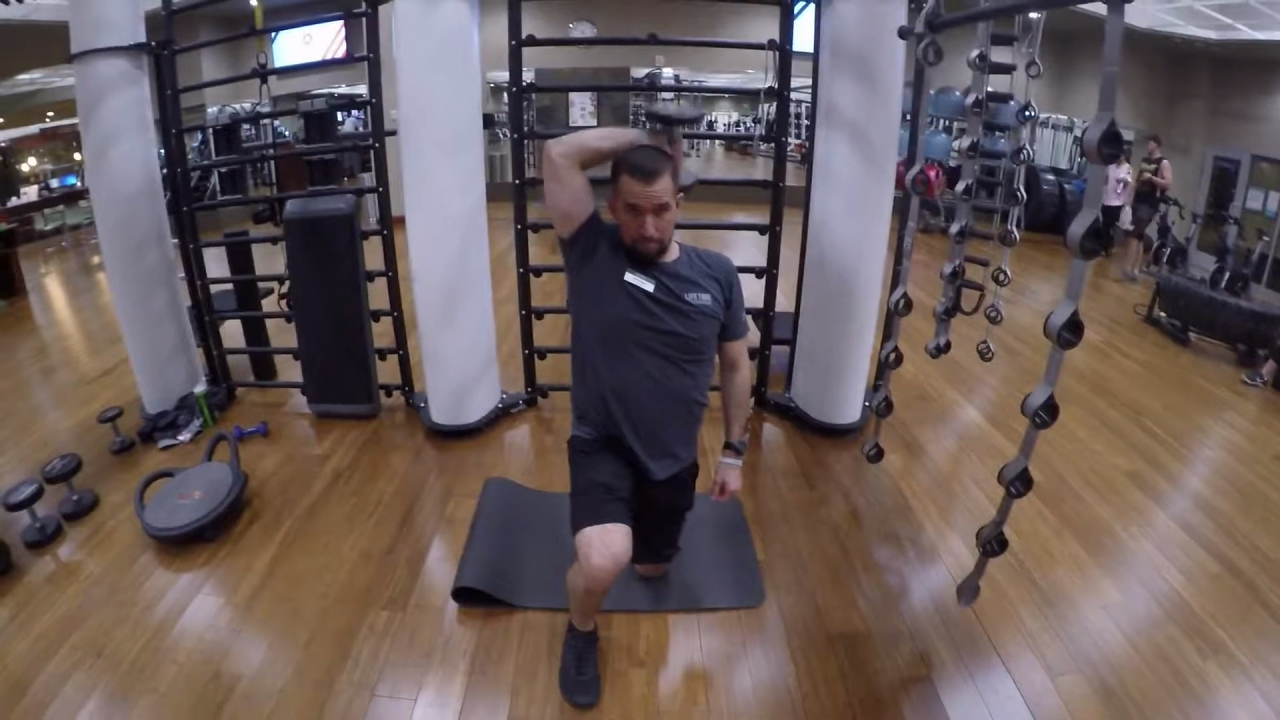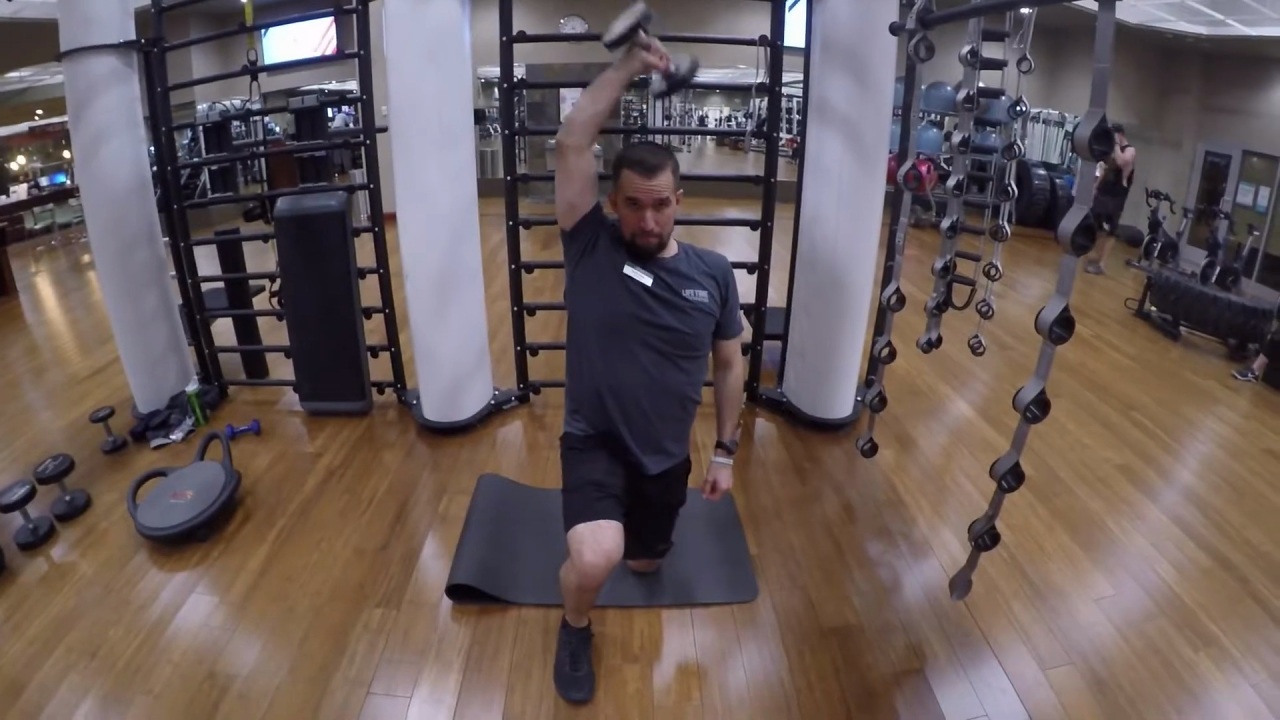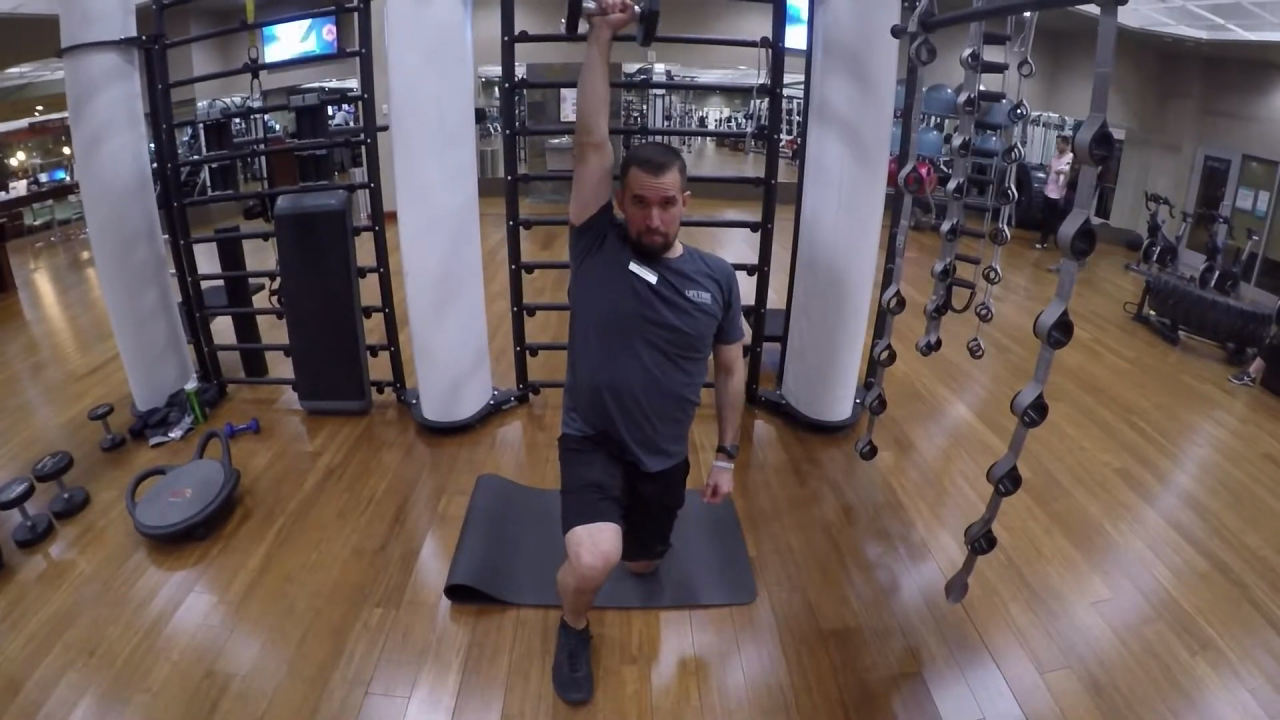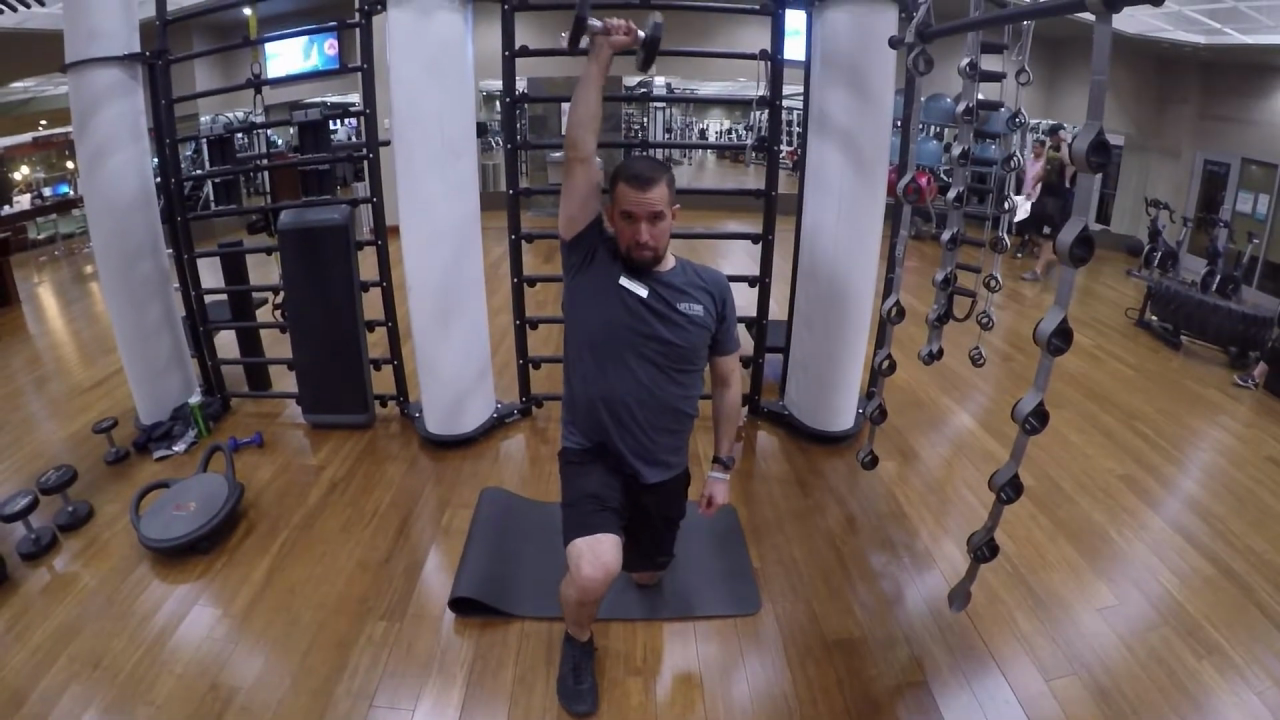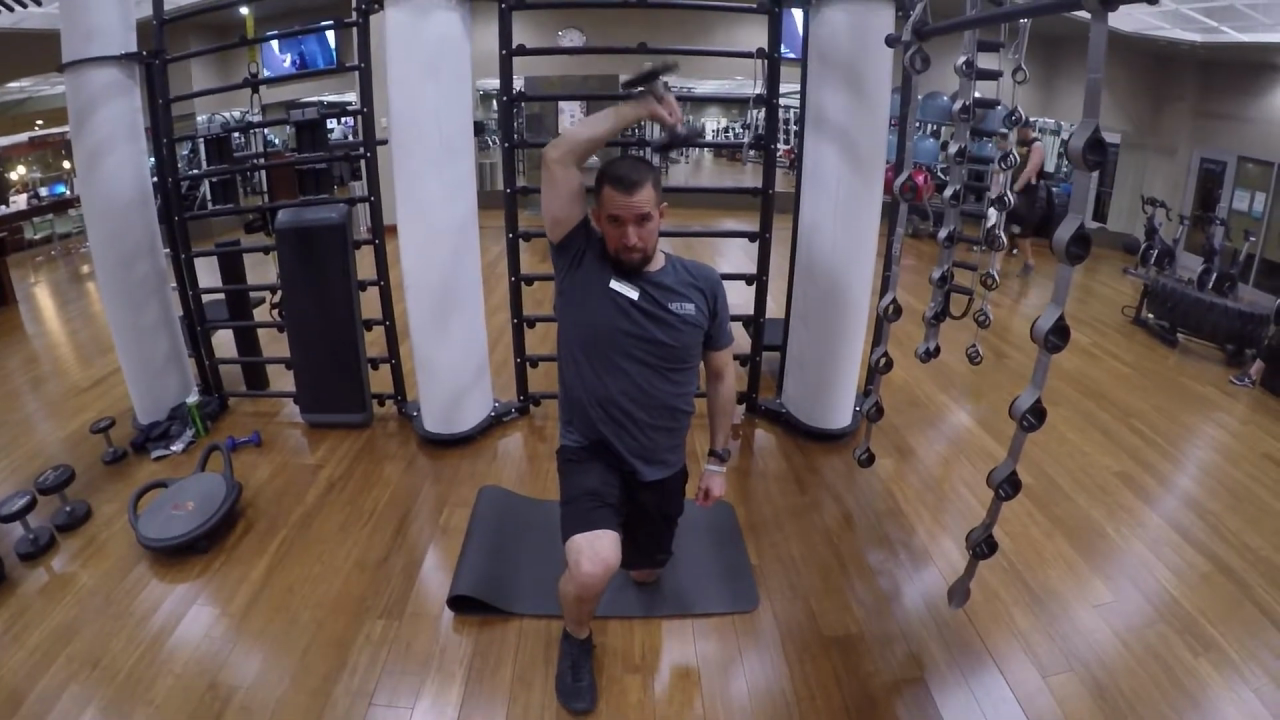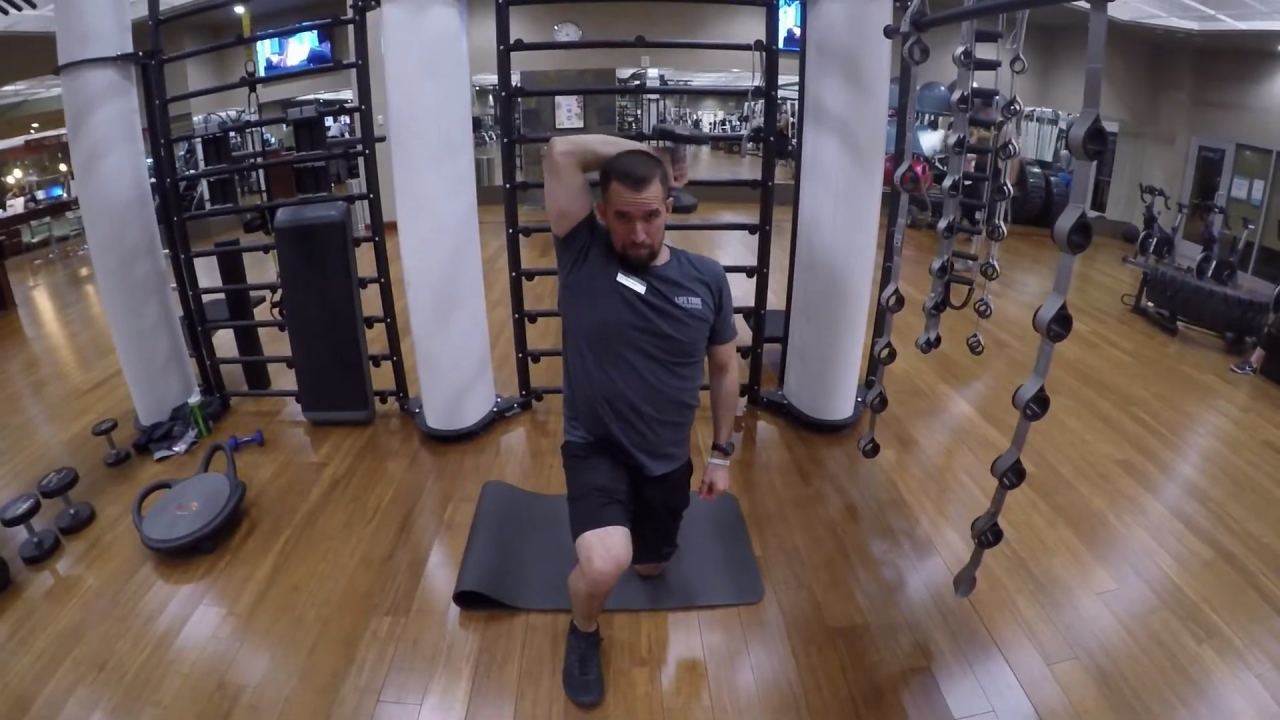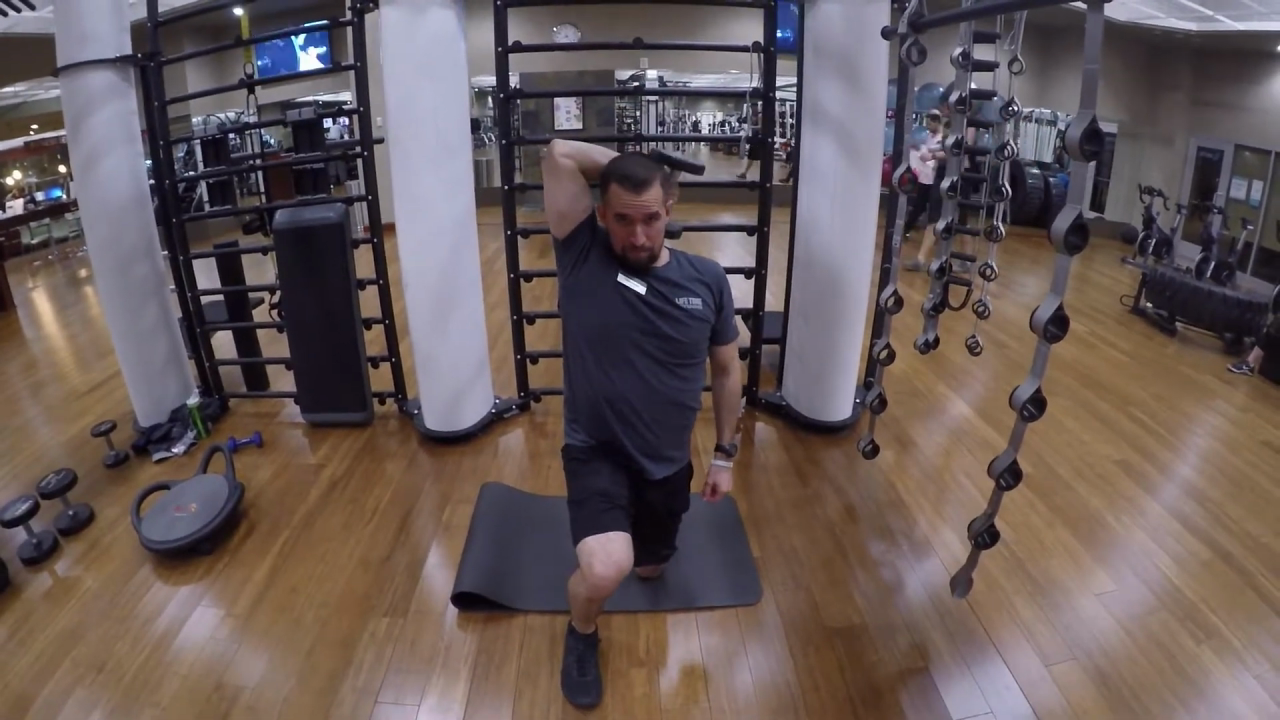
dt=0.5s
person 1, frame 1
left shoulder: (716, 273)
right shoulder: (592, 252)
left elbow: (736, 366)
right elbow: (557, 155)
left wrist: (734, 451)
right wrist: (645, 139)
left hip: (674, 456)
right hip: (601, 446)
left knee: (651, 567)
right knee: (602, 563)
left ankle: (645, 528)
right ankle: (581, 632)
person 1, frame 2
left shoulder: (712, 273)
right shoulder: (591, 248)
left elbow: (729, 367)
right elbow: (570, 145)
left wrist: (724, 453)
right wrist: (630, 65)
left hip: (666, 455)
right hip: (593, 443)
left knee: (644, 563)
right knee: (595, 561)
left ankle: (638, 523)
right ankle: (574, 628)
person 1, frame 3
left shoulder: (716, 277)
right shoulder: (598, 247)
left elbow: (730, 371)
right elbow: (592, 143)
left wrist: (726, 455)
left hip: (665, 455)
right hip: (592, 441)
left knee: (644, 564)
right knee: (592, 562)
left ankle: (636, 521)
right ankle: (573, 629)
person 1, frame 4
left shoulder: (709, 289)
right shoulder: (588, 262)
left elbow: (727, 381)
right elbow: (579, 157)
left wrist: (722, 466)
right wrist: (600, 54)
left hip: (665, 468)
right hip: (591, 456)
left knee: (647, 575)
right knee: (593, 575)
left ankle: (636, 536)
right ankle: (577, 643)
person 1, frame 5
left shoulder: (702, 285)
right shoulder: (578, 260)
left elbow: (722, 375)
right elbow: (557, 157)
left wrist: (718, 461)
right wrist: (639, 109)
left hip: (662, 464)
right hip: (590, 454)
left knee: (644, 574)
right knee: (592, 569)
left ankle: (633, 534)
right ankle: (576, 640)
person 1, frame 6
left shoulder: (706, 278)
right shoulder: (583, 255)
left elbow: (724, 368)
right elbow: (560, 152)
left wrist: (721, 453)
right wrist: (648, 151)
left hip: (668, 458)
right hip: (595, 449)
left knee: (650, 567)
right knee: (604, 566)
left ankle: (639, 531)
right ankle: (583, 633)
person 1, frame 7
left shoulder: (707, 279)
right shoulder: (583, 257)
left elbow: (726, 370)
right elbow: (559, 155)
left wrist: (724, 456)
right wrist: (631, 166)
left hip: (668, 461)
right hip: (595, 453)
left knee: (649, 568)
right knee: (604, 571)
left ankle: (638, 533)
right ankle: (581, 634)
